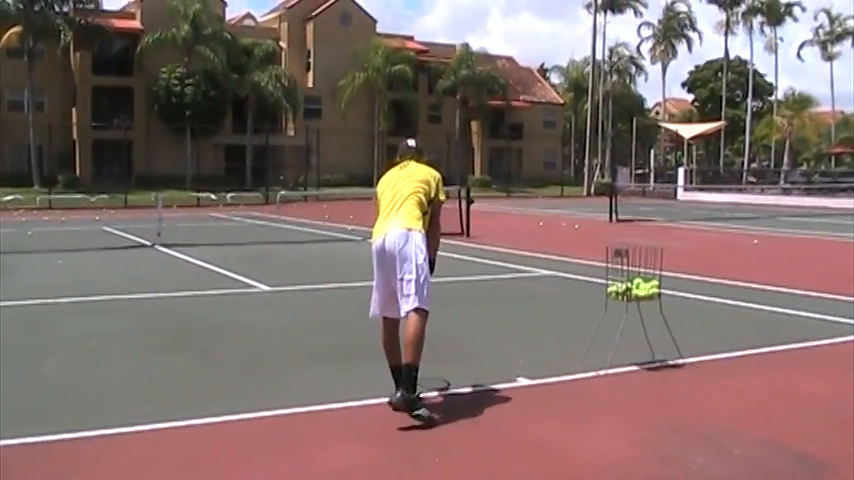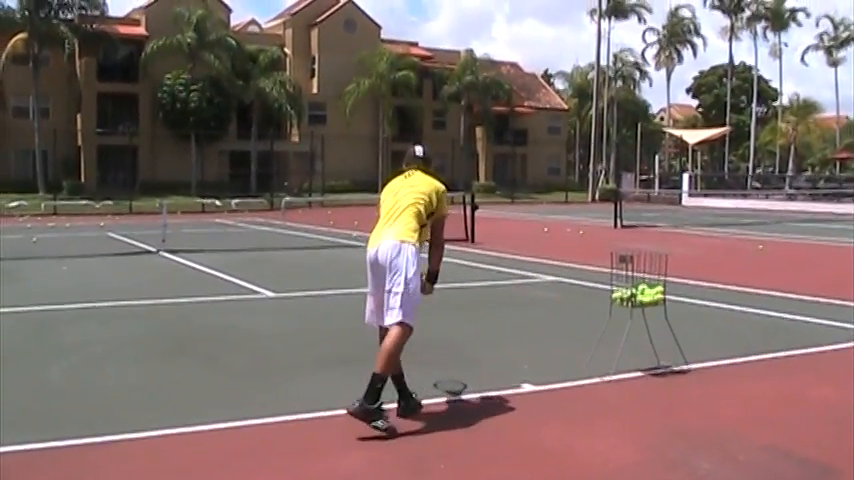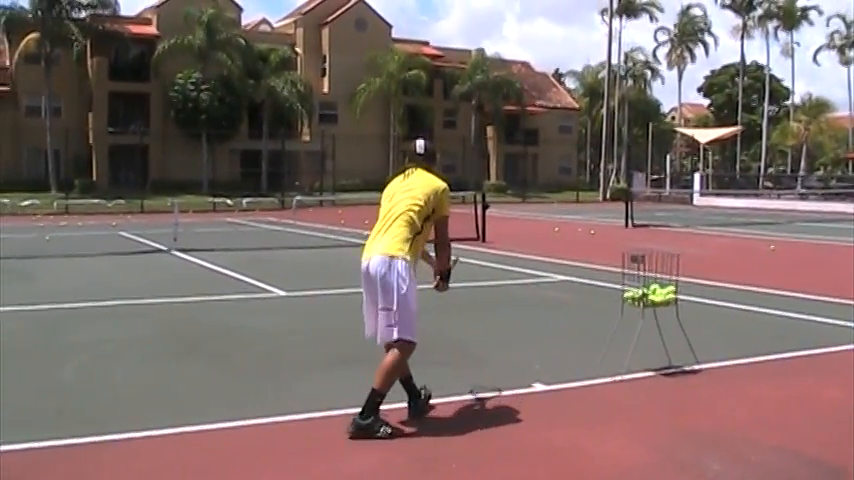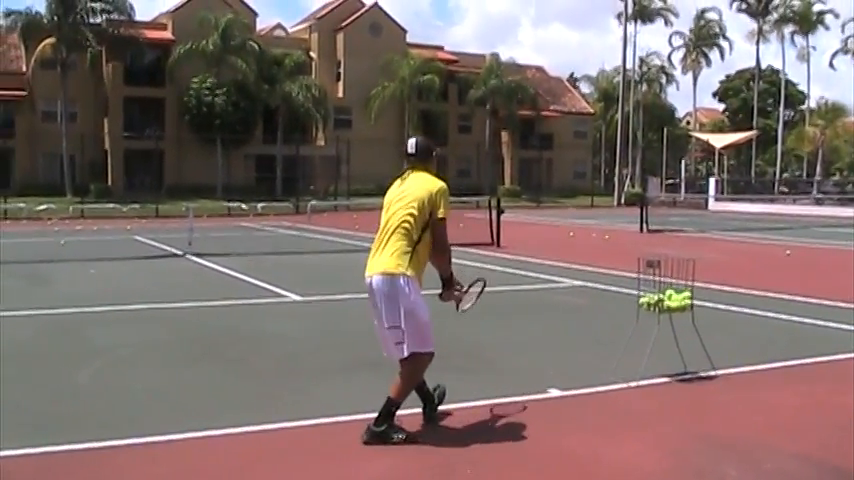
dt=0.4s
person 1, frame 1
left shoulder: (385, 178)
right shoulder: (431, 175)
right elbow: (434, 226)
right wrist: (430, 262)
left hip: (379, 238)
right hip: (407, 235)
left knee: (389, 317)
right knee: (416, 311)
left ankle: (401, 389)
right ankle: (408, 392)
person 1, frame 2
left shoulder: (391, 185)
right shoulder: (436, 187)
right elbow: (436, 240)
left wrist: (420, 273)
right wrist: (432, 276)
left hip: (375, 246)
right hip: (401, 247)
left knee: (386, 326)
right knee: (400, 325)
left ankle: (405, 398)
right ankle: (369, 401)
person 1, frame 3
left shoulder: (394, 183)
right shoulder: (438, 186)
right elbow: (441, 240)
left wrist: (432, 262)
right wrist: (445, 274)
left hip: (370, 257)
right hip: (393, 262)
left knee: (393, 339)
right knee: (402, 342)
left ankle: (415, 398)
right ankle: (366, 417)
person 1, frame 4
left shoulder: (397, 186)
right shoulder: (436, 187)
right elbow: (439, 245)
left wrist: (445, 274)
right wrist: (448, 282)
left hip: (376, 272)
right hip: (397, 276)
left knee: (410, 349)
right knee: (420, 353)
left ankle: (429, 403)
right ankle: (380, 425)
